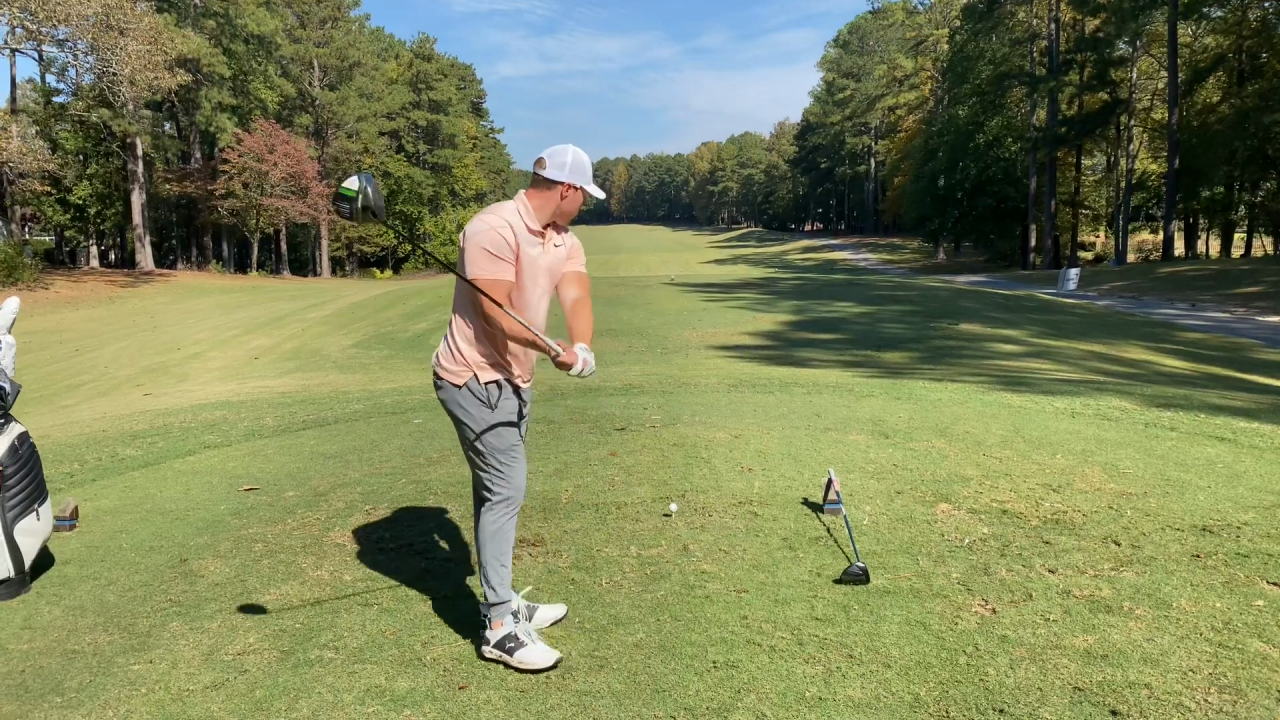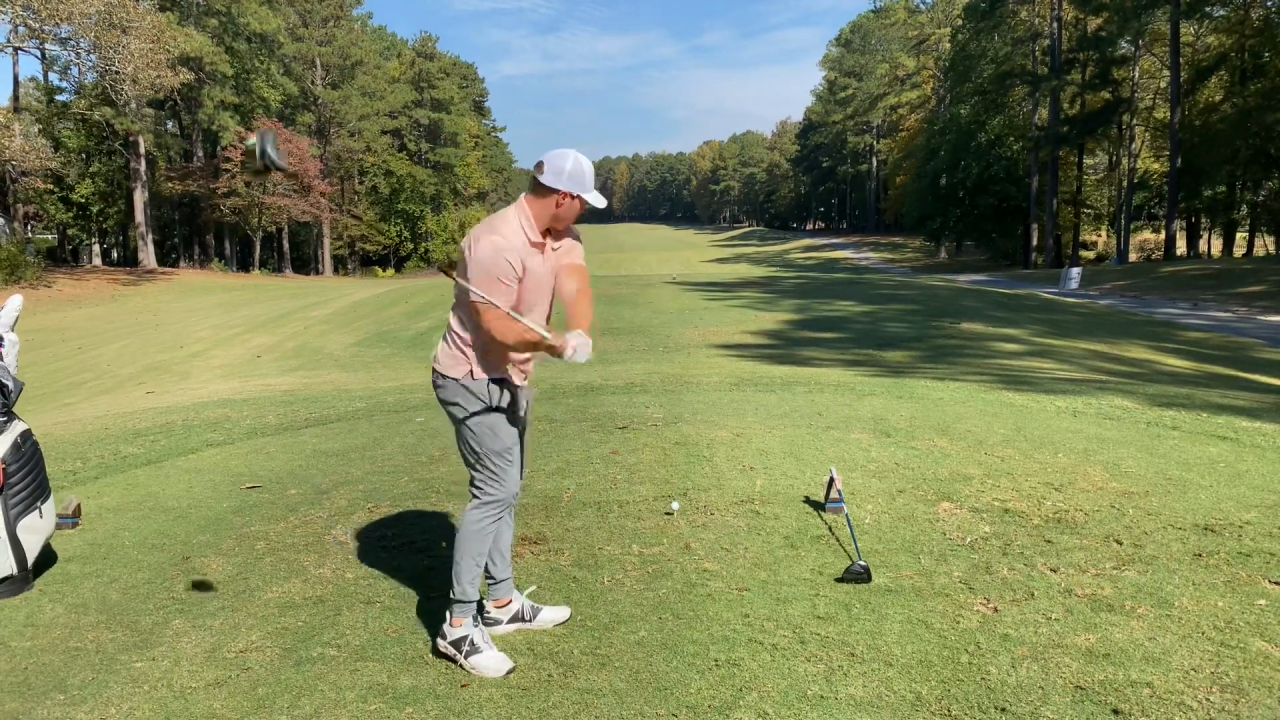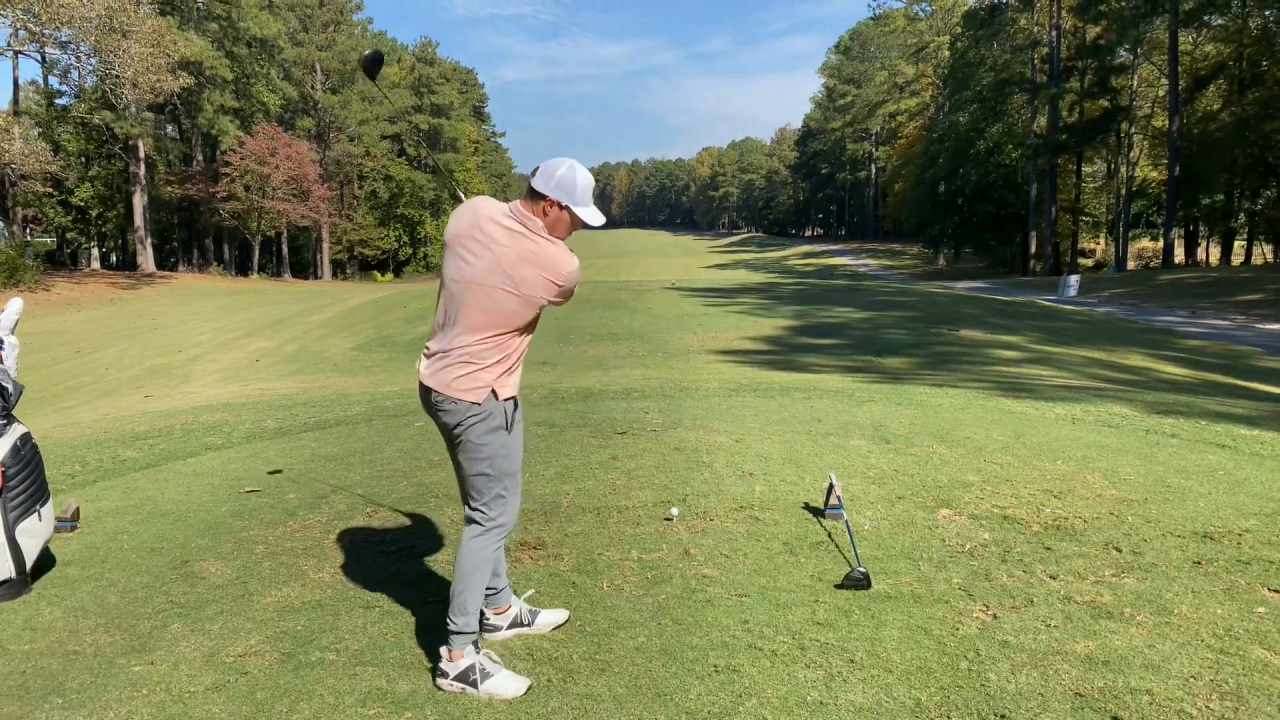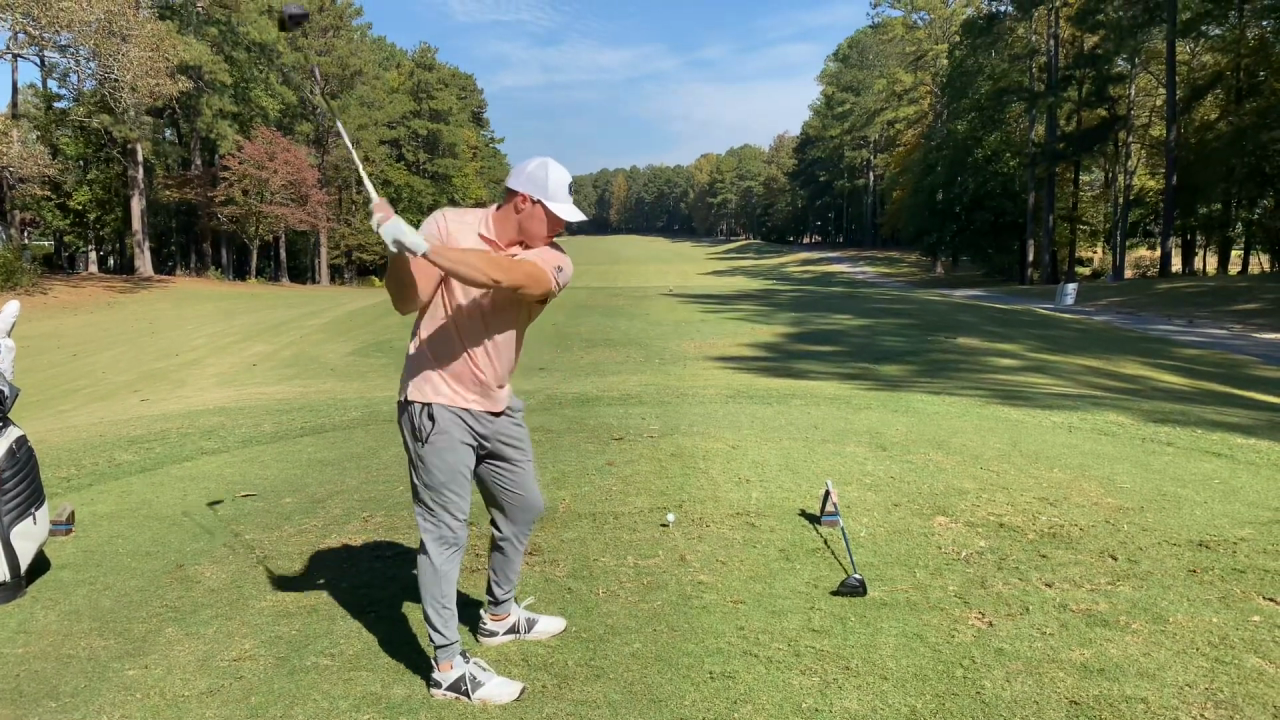
dt=0.7s
person 1, frame 1
left shoulder: (567, 242)
right shoulder: (493, 226)
left elbow: (577, 296)
right elbow: (498, 309)
left wrist: (580, 345)
right wrist: (551, 349)
left hip: (512, 382)
right hip: (474, 379)
left knee: (501, 490)
right knee: (504, 491)
left ankle: (499, 602)
right ankle: (500, 626)
person 1, frame 2
left shoulder: (563, 238)
right shoulder: (494, 242)
left elbow: (576, 288)
right elbow: (494, 330)
left wrist: (579, 333)
right wrist: (552, 343)
left hip: (508, 379)
right hip: (473, 377)
left knee: (505, 489)
right knee: (495, 490)
left ankle: (502, 602)
right ankle: (460, 623)
person 1, frame 3
left shoulder: (470, 212)
right shoulder: (560, 266)
left hip: (443, 381)
right hip: (482, 398)
left knee: (489, 505)
right knee: (493, 515)
left ankle: (499, 607)
right ankle: (459, 656)
person 1, frame 4
left shoulder: (553, 263)
right shoulder: (447, 224)
left elbow: (501, 275)
right elbow: (409, 298)
left wrist: (422, 245)
right wrist: (398, 246)
left hip: (497, 408)
right hip: (433, 405)
left knee: (524, 509)
right knee: (444, 531)
left ankle: (500, 614)
right ankle: (448, 666)
